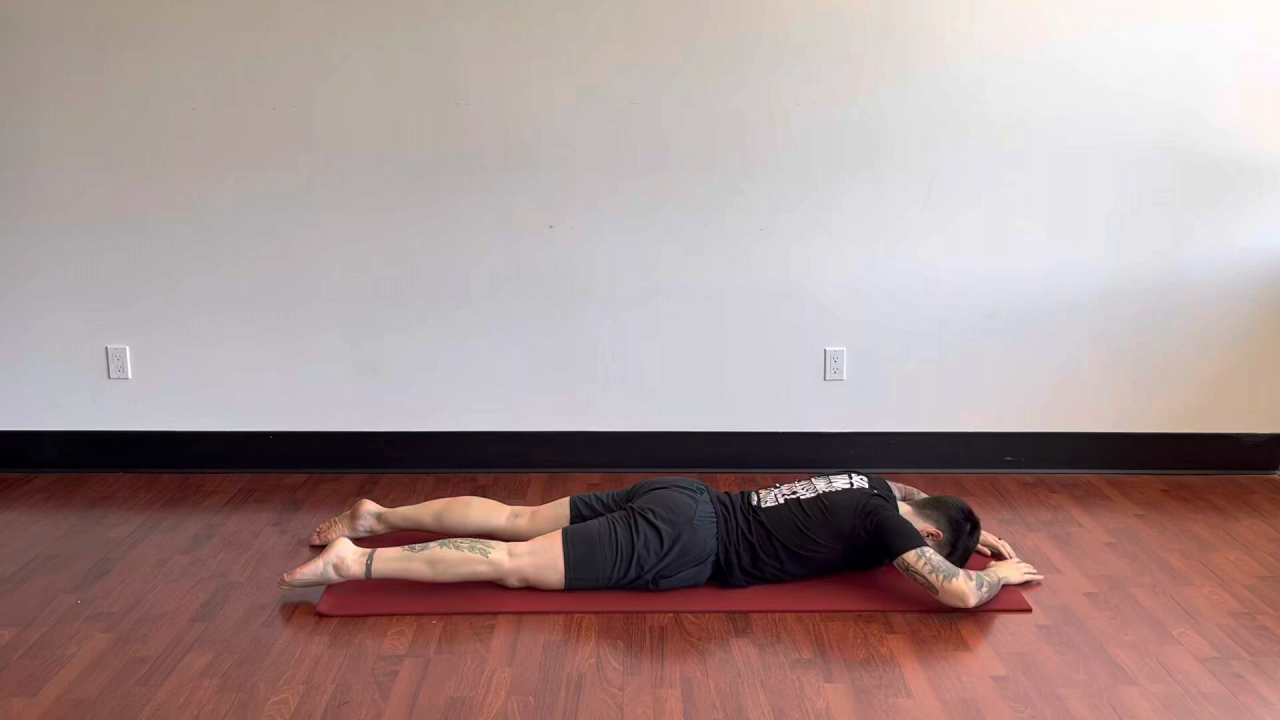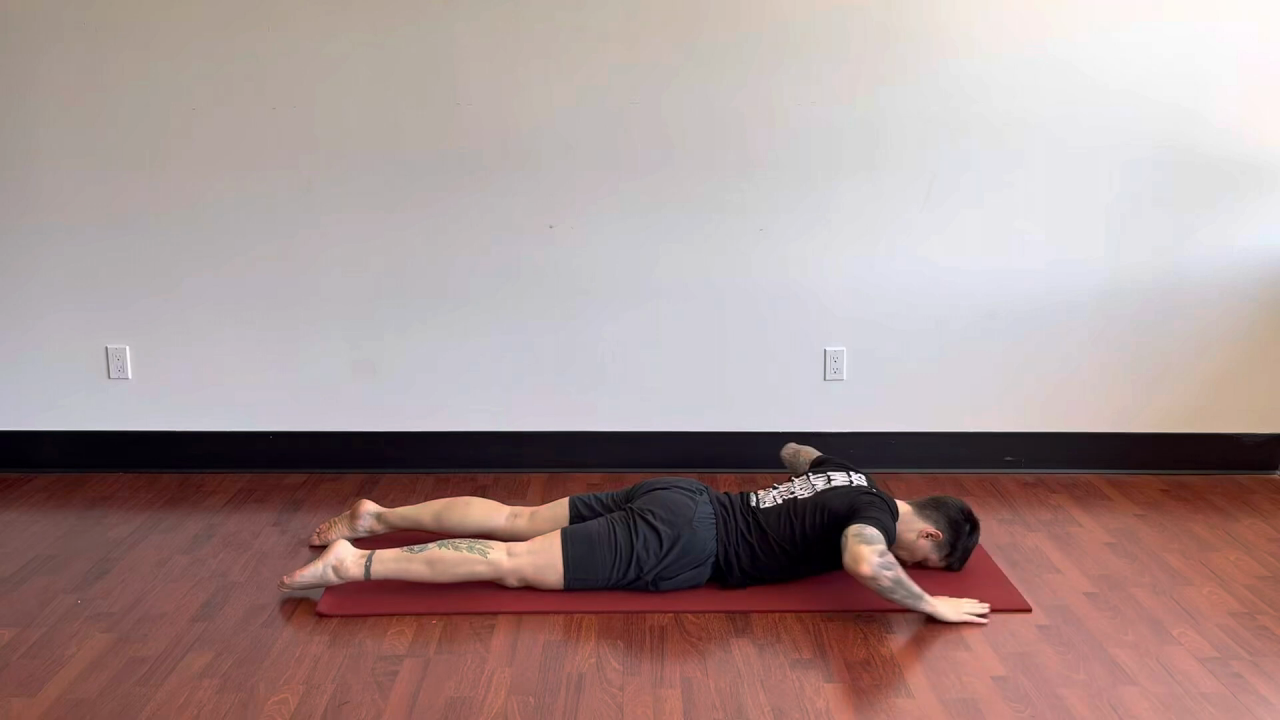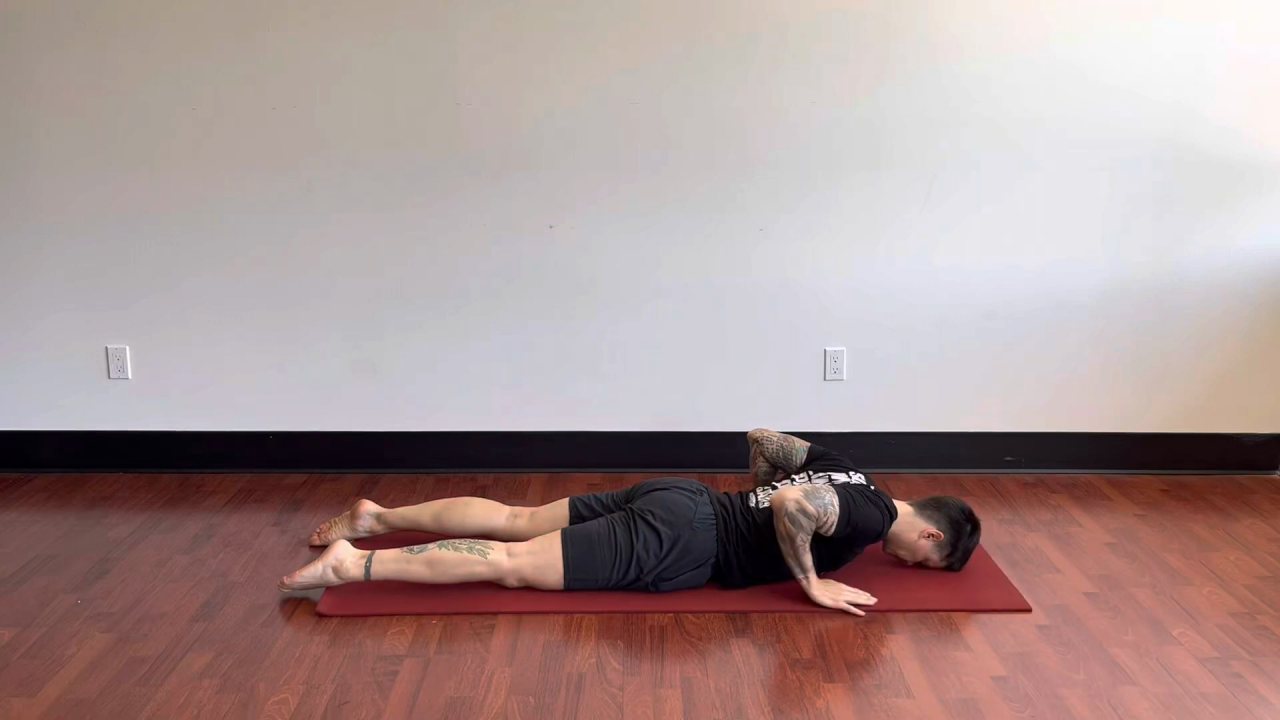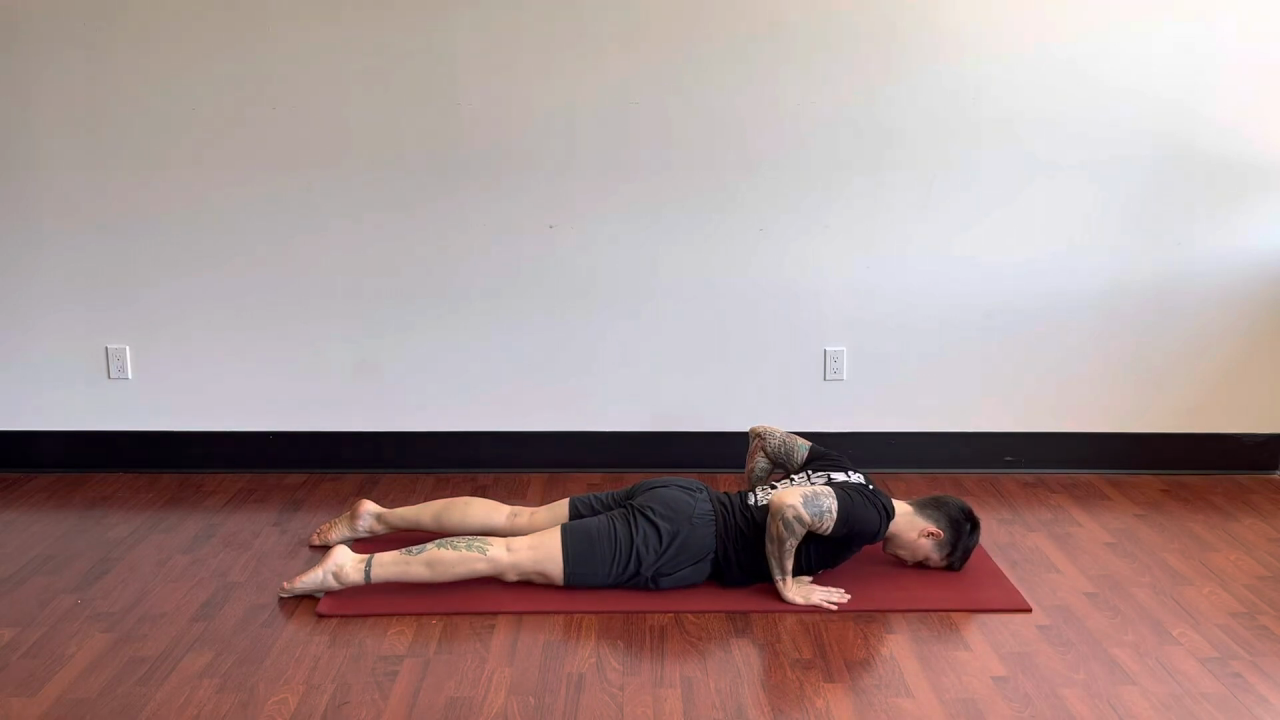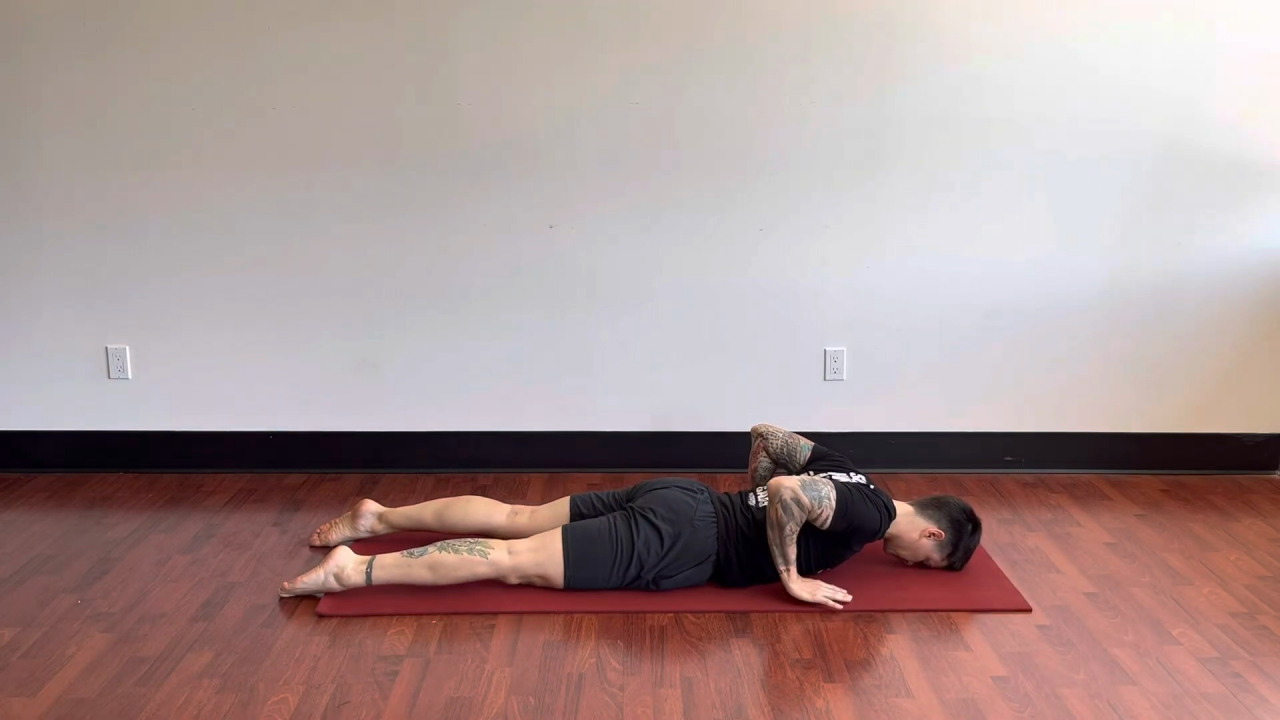
dt=0.4s
person 1, frame 1
left shoulder: (868, 484)
right shoulder: (883, 520)
right elbow: (960, 591)
left wrist: (975, 532)
right wrist: (1002, 576)
left hip: (681, 501)
right hip: (682, 542)
left knee: (514, 522)
right knee: (514, 565)
left ankle: (377, 516)
right ankle: (356, 561)
person 1, frame 2
left shoulder: (852, 476)
right shoulder: (877, 515)
left elbow: (792, 450)
right elbow: (857, 559)
right wrist: (928, 605)
left hip: (674, 500)
right hip: (677, 542)
left knee: (515, 520)
right knee: (513, 565)
left ankle: (376, 516)
right ankle: (353, 563)
person 1, frame 3
left shoulder: (845, 471)
right shoulder: (869, 514)
left elbow: (762, 438)
right elbow: (790, 500)
right wrist: (808, 579)
left hip: (676, 500)
right hip: (676, 542)
left knee: (514, 523)
right knee: (512, 565)
left ankle: (375, 516)
right ankle: (353, 565)
person 1, frame 4
left shoulder: (846, 473)
right shoulder: (869, 514)
left elbow: (763, 434)
right elbow: (789, 506)
right wrist: (782, 582)
left hip: (674, 501)
right hip: (675, 540)
left knee: (516, 519)
right knee: (515, 561)
left ankle: (376, 517)
right ankle: (353, 569)
person 1, frame 5
left shoulder: (847, 472)
right shoulder: (868, 513)
left elbow: (765, 435)
right elbow: (786, 489)
right wrist: (791, 576)
left hip: (676, 498)
right hip: (678, 540)
left knee: (516, 520)
right knee: (515, 563)
left ankle: (377, 517)
right ankle: (352, 571)
